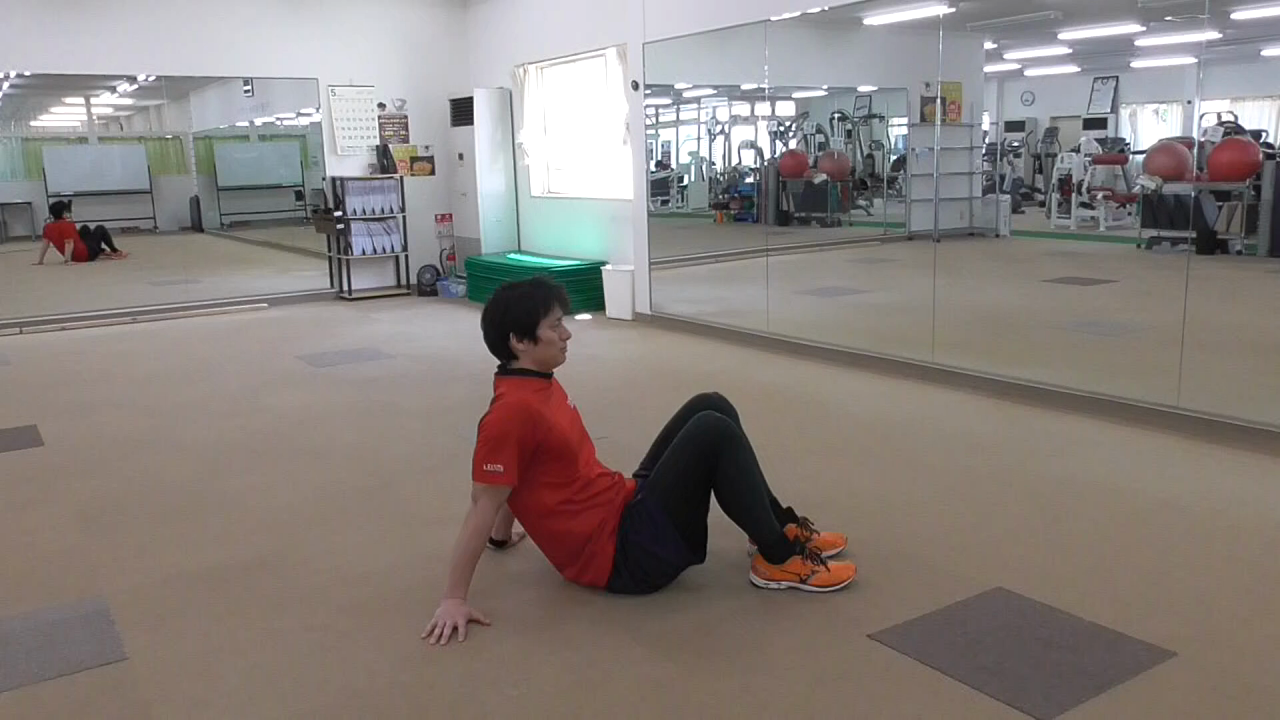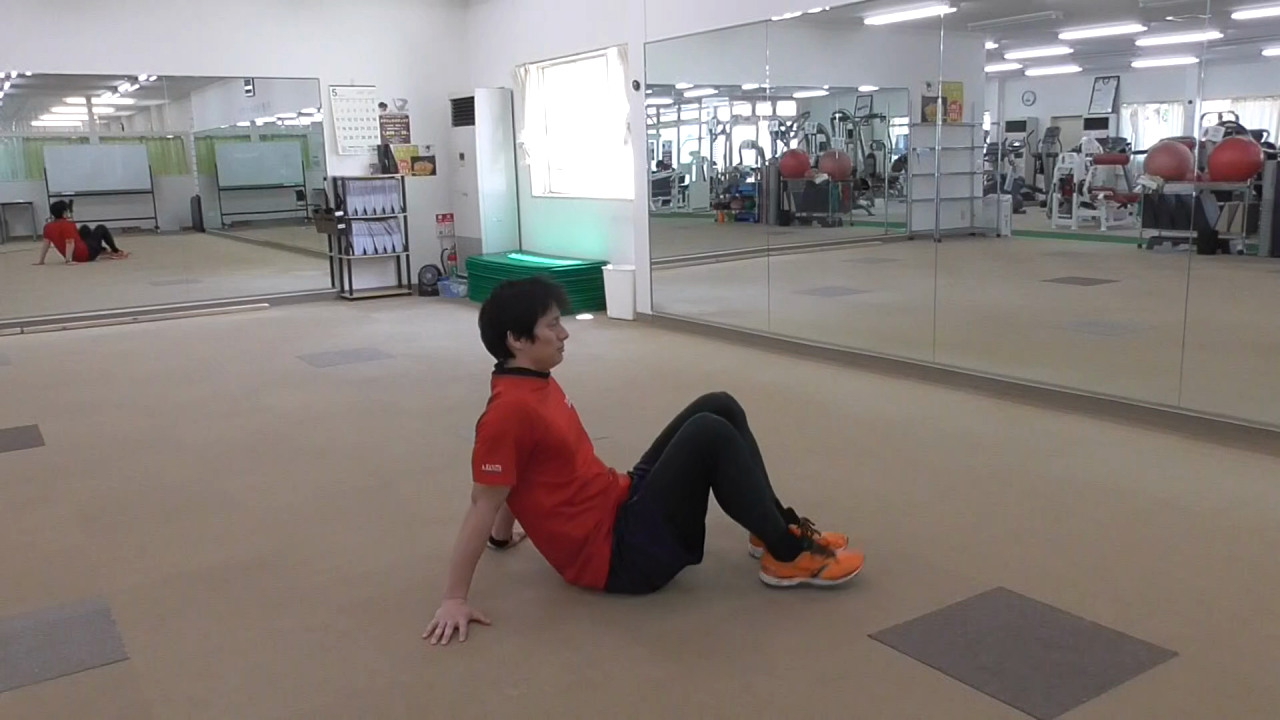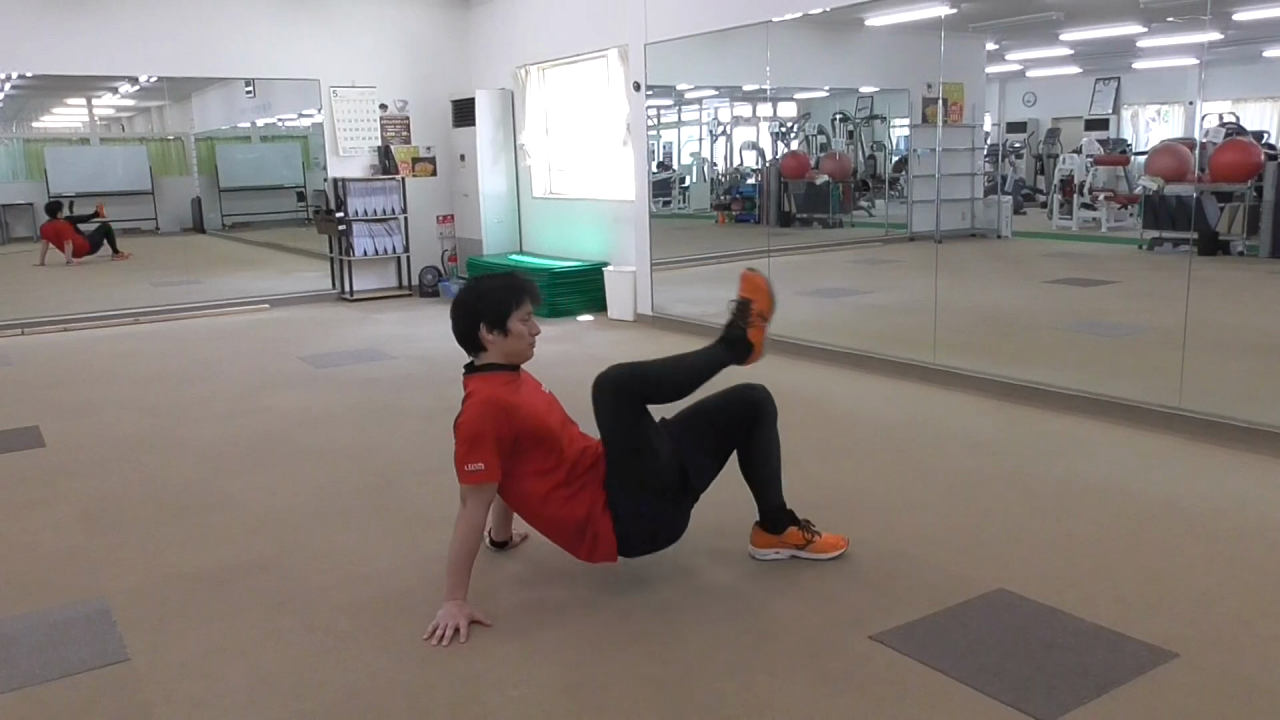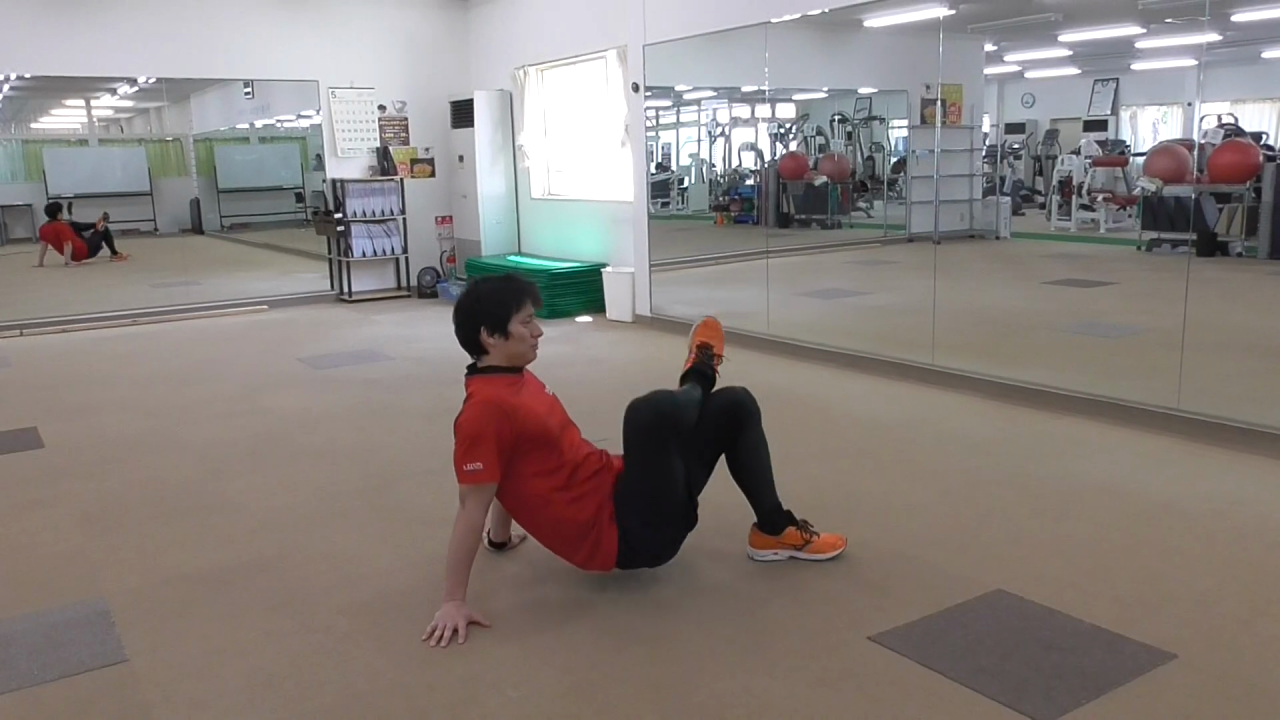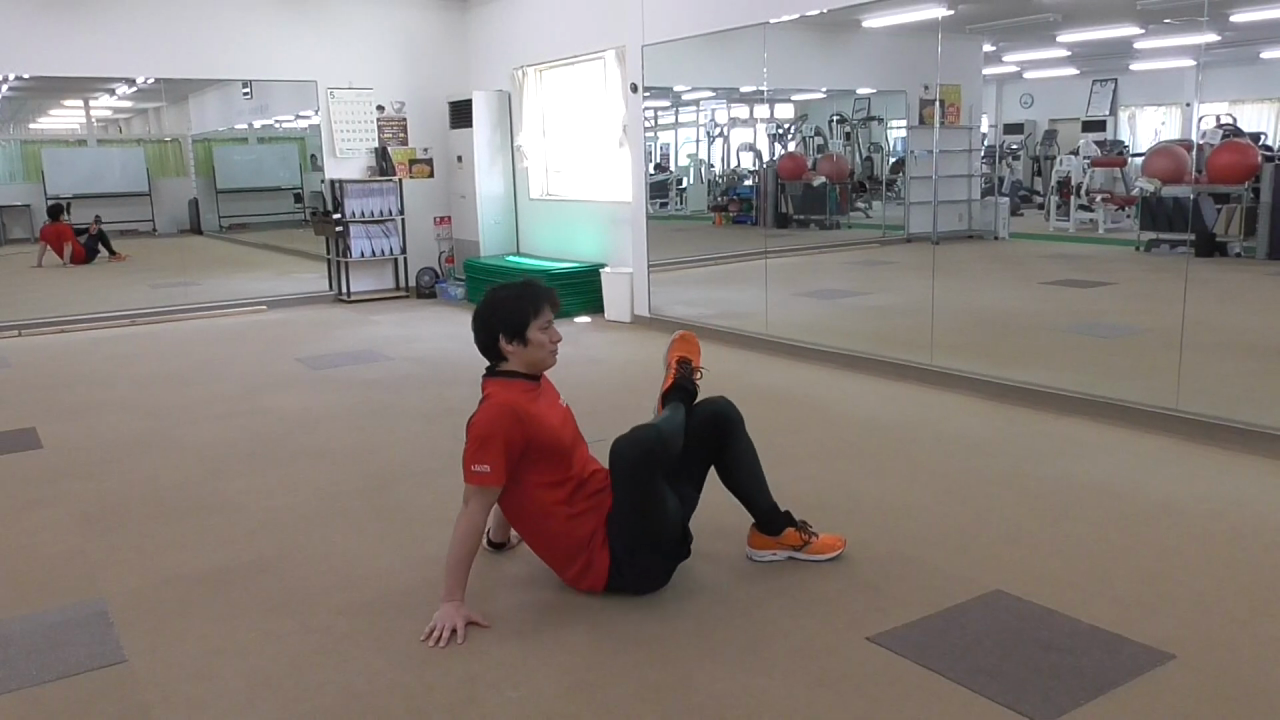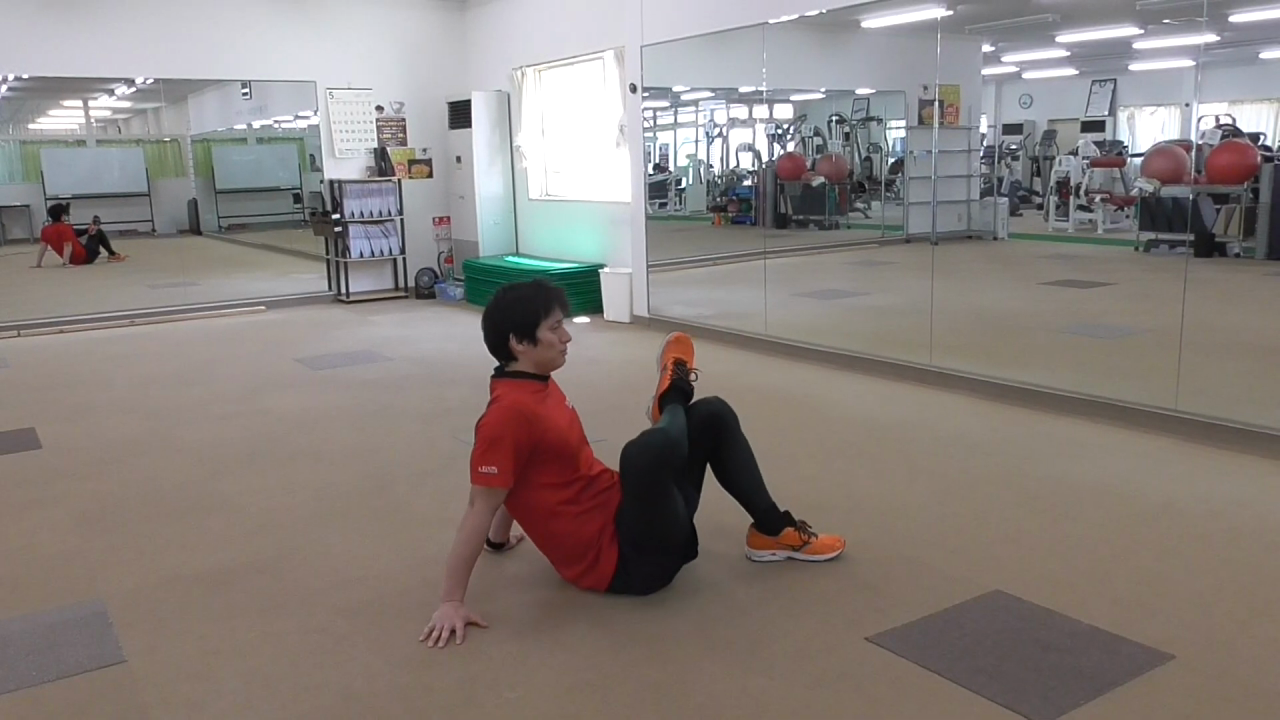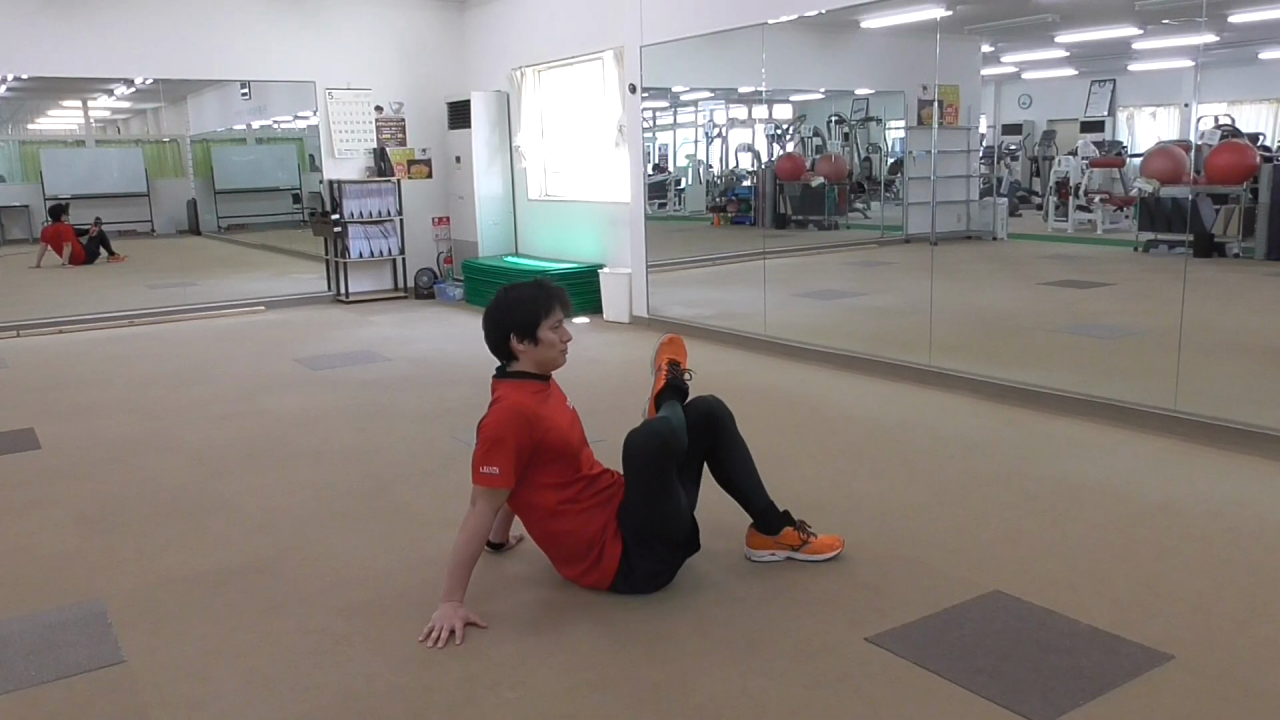
dt=0.5s
person 1, frame 1
left shoulder: (539, 385)
right shoulder: (513, 411)
left elbow: (518, 484)
right elbow: (483, 503)
left wrist: (503, 534)
right wrist: (454, 599)
left hip: (626, 508)
right hip: (624, 554)
left knee: (711, 408)
right knee: (713, 433)
left ankle: (778, 525)
right ankle: (778, 559)
person 1, frame 2
left shoulder: (537, 383)
right shoulder: (511, 410)
left elbow: (519, 481)
right elbow: (483, 503)
left wrist: (501, 534)
right wrist: (454, 599)
left hip: (623, 504)
right hip: (622, 554)
left knee: (720, 408)
right knee: (708, 434)
left ankle: (775, 527)
right ankle: (787, 555)
person 1, frame 3
left shoulder: (510, 379)
right shoulder: (485, 407)
left elbow: (516, 470)
right elbow: (473, 503)
left wrist: (502, 537)
right wrist: (455, 600)
left hip: (626, 483)
right hip: (626, 514)
left knee: (753, 402)
right knee: (615, 383)
left ankle: (776, 529)
right ankle: (735, 346)
person 1, frame 4
left shoulder: (515, 379)
right shoulder: (486, 408)
left elbow: (517, 470)
right elbow: (473, 504)
left wrist: (501, 537)
right wrist: (453, 602)
left hip: (619, 493)
right hip: (624, 530)
left knee: (737, 405)
right knee: (653, 410)
left ankle: (773, 530)
right ankle: (696, 386)
person 1, frame 5
left shoulder: (532, 383)
right shoulder: (500, 411)
left elbow: (518, 480)
right elbow: (475, 505)
left wrist: (501, 537)
right wrist: (451, 602)
left hip: (618, 513)
right hip: (616, 556)
left knee: (719, 415)
right knee: (638, 446)
left ankle: (773, 531)
right ankle: (676, 401)
person 1, frame 6
left shoulder: (537, 384)
right shoulder: (510, 412)
left elbow: (521, 481)
right elbow: (481, 505)
left wrist: (500, 537)
right wrist: (452, 602)
left hip: (619, 515)
right hip: (621, 558)
left knee: (714, 415)
right knee: (649, 450)
left ankle: (773, 531)
right ankle: (672, 403)
person 1, frame 7
left shoulder: (539, 385)
right shoulder: (511, 413)
left elbow: (523, 482)
right elbow: (482, 505)
left wrist: (500, 539)
right wrist: (451, 602)
left hip: (620, 515)
right hip: (625, 556)
left knee: (709, 414)
right knee: (651, 438)
left ankle: (772, 530)
right ankle: (668, 400)
